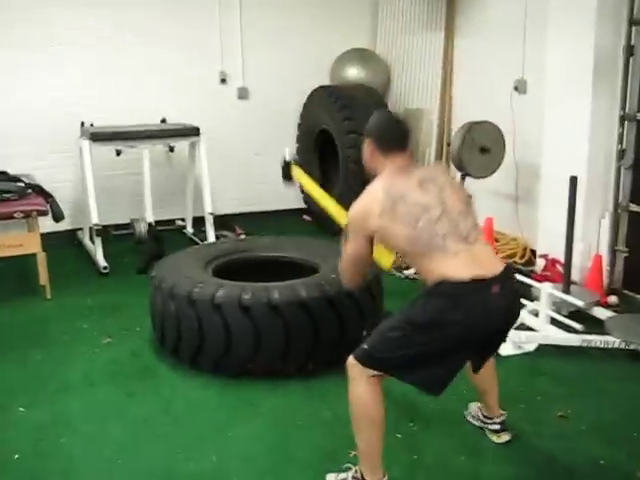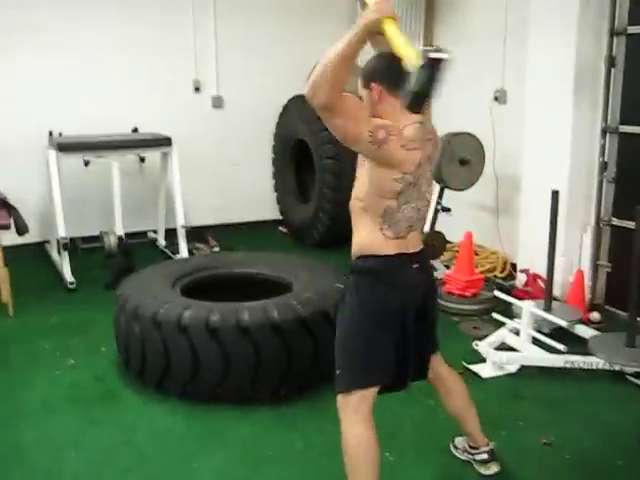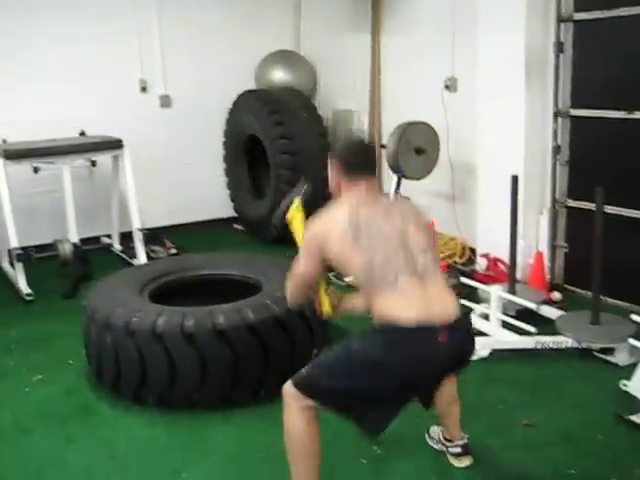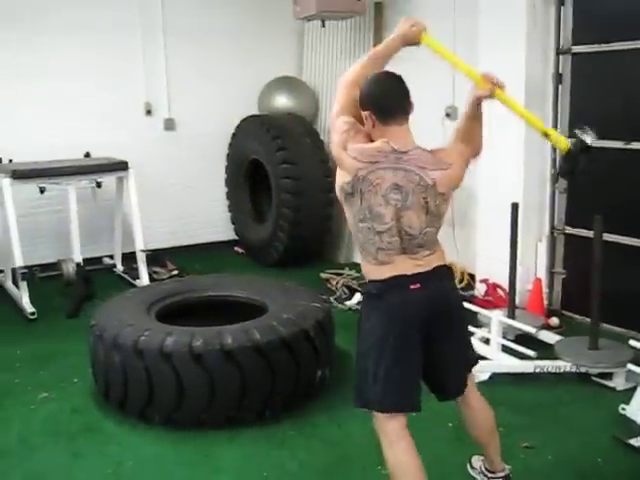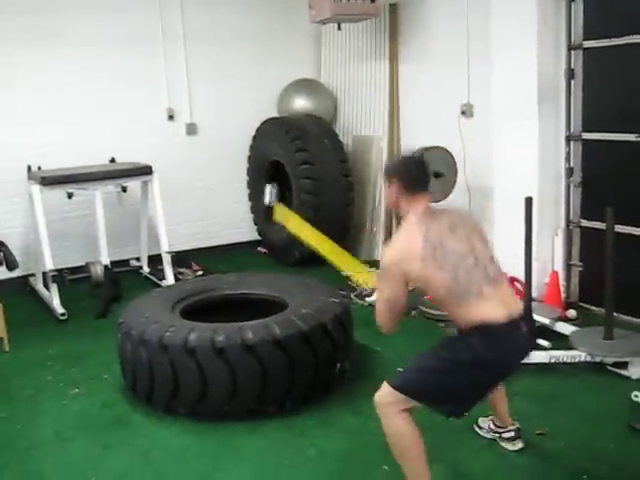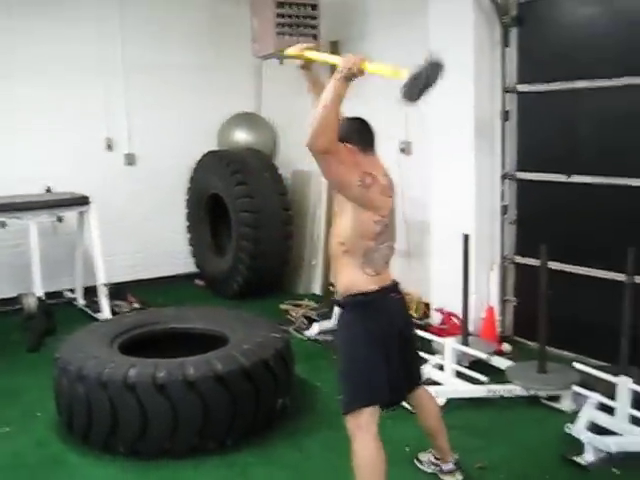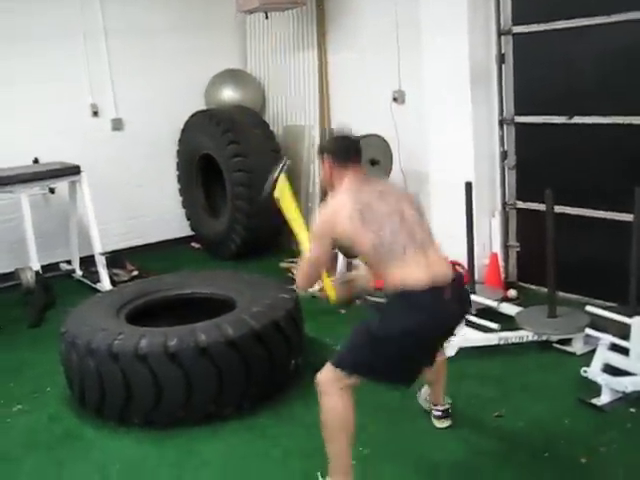
dt=0.7s
person 1, frame 1
left shoulder: (366, 205)
right shoulder: (444, 175)
left elbow: (350, 275)
left wrist: (352, 240)
left hip: (459, 302)
right hip: (505, 293)
left knee: (360, 368)
right knee: (472, 337)
right ankle: (493, 418)
person 1, frame 2
left shoulder: (388, 142)
right shoulder: (422, 122)
left elbow: (321, 96)
right elbow: (390, 65)
left hip: (378, 276)
right hip: (416, 270)
left knee: (354, 405)
right knee: (433, 364)
person 1, frame 3
left shoulder: (324, 226)
right shoulder: (412, 211)
left elbow: (295, 296)
left hip: (404, 347)
right hip: (458, 337)
left knee: (296, 396)
right ankle: (454, 441)
person 1, frame 4
left shoulder: (352, 159)
right shoulder: (445, 168)
left elbow: (346, 92)
right elbow: (471, 143)
left wrist: (392, 42)
right wrist: (477, 101)
left hip: (390, 300)
right hip: (440, 288)
left knee: (390, 422)
right knee: (465, 389)
person 1, frame 5
left shoulder: (398, 251)
right shoulder: (461, 219)
left elbow: (388, 322)
left wrist: (382, 302)
left hip: (491, 341)
right hip: (522, 328)
left knee: (388, 401)
right ankle: (505, 428)
person 1, frame 6
left shoulder: (370, 190)
right shoulder: (373, 180)
left elbow: (320, 142)
right elbow: (331, 135)
left wrist: (340, 78)
right wrist: (311, 71)
left hip: (363, 311)
right hip: (390, 301)
left knee: (361, 423)
right knee: (414, 387)
person 1, frame 7
left shoulder: (333, 210)
right shoulder: (395, 191)
left elbow: (304, 280)
right wrist: (353, 281)
left hip: (416, 307)
right hip: (453, 295)
left knee: (331, 382)
right knee: (427, 335)
right ankle: (438, 404)
